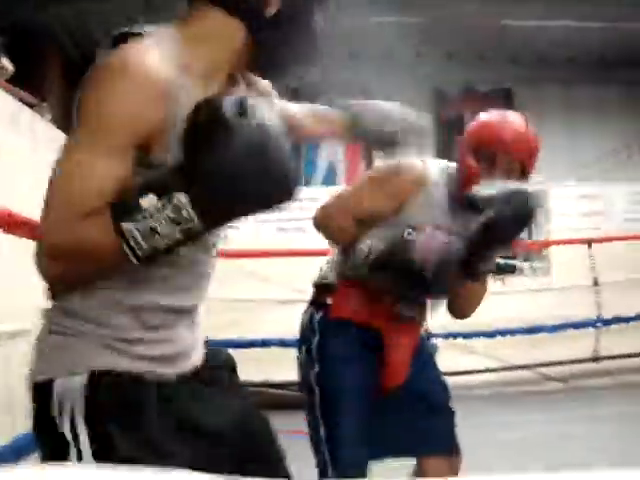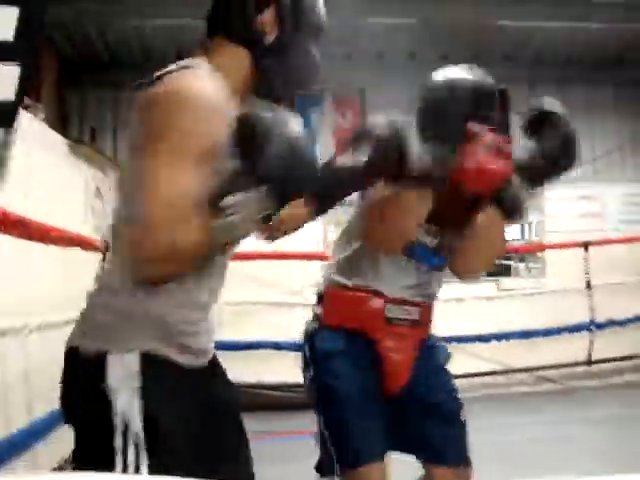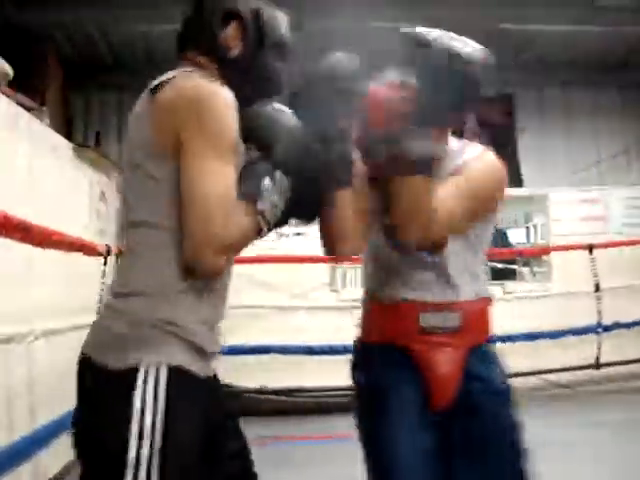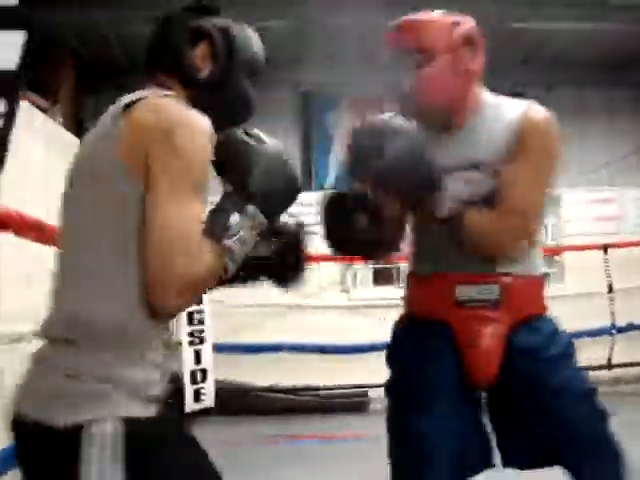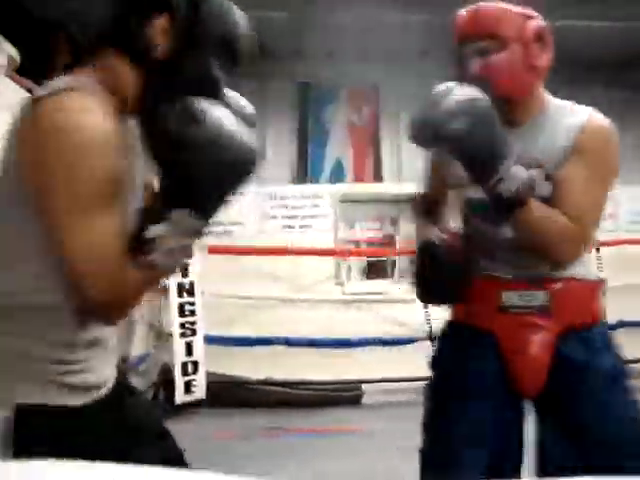
dt=0.2s
person 1, frame 1
left shoulder: (233, 90)
right shoulder: (145, 72)
left elbow: (302, 116)
right elbow: (58, 258)
left wrist: (363, 120)
right wrist: (188, 200)
left hip: (178, 367)
left knee: (261, 474)
person 1, frame 2
left shoulder: (239, 114)
right shoulder: (193, 97)
right elbow: (157, 259)
right wrist: (257, 187)
left hip: (187, 357)
right hip: (134, 358)
person 1, frame 3
left shoulder: (171, 99)
right shoulder: (204, 97)
right elbow: (211, 250)
right wrist: (276, 172)
left hip: (174, 361)
right hip: (151, 365)
person 1, frame 4
left shoulder: (122, 122)
right shoulder: (179, 122)
right elbow: (170, 287)
left wrist: (252, 255)
right wrist: (251, 207)
left hip: (117, 399)
right hip: (94, 412)
person 1, frame 5
left shoulder: (97, 111)
right shoulder: (75, 120)
right elbow: (106, 294)
left wrist: (179, 183)
right wrist: (189, 203)
left knee: (165, 467)
person 2, frame 1
left shoulder: (499, 220)
right shoulder: (414, 179)
left elbow: (462, 307)
right elbow: (329, 216)
left wrist: (482, 252)
right wrist: (376, 258)
left hip: (404, 334)
right hip: (344, 321)
person 2, frame 2
left shoulder: (489, 206)
left elbow: (467, 265)
right elbow: (385, 239)
left wrist: (515, 185)
right wrist: (434, 155)
left hip: (411, 339)
right hip: (346, 330)
person 2, frame 3
left shoulder: (481, 169)
right shoulder: (375, 164)
left elbow: (416, 230)
left wrist: (414, 135)
left hip: (466, 345)
right hip: (390, 345)
person 2, frame 4
left shoulder: (529, 125)
right shoulder: (409, 135)
left elbow: (508, 240)
right elbow: (385, 240)
left wrist: (437, 194)
right wrist: (362, 213)
left hip: (518, 321)
right hip: (432, 324)
person 2, frame 5
left shoulder: (588, 132)
right shoulder: (463, 127)
left elbow: (564, 246)
right elbow: (432, 205)
left wrist: (498, 172)
right wrist: (437, 242)
left hip: (570, 326)
right hip: (479, 327)
